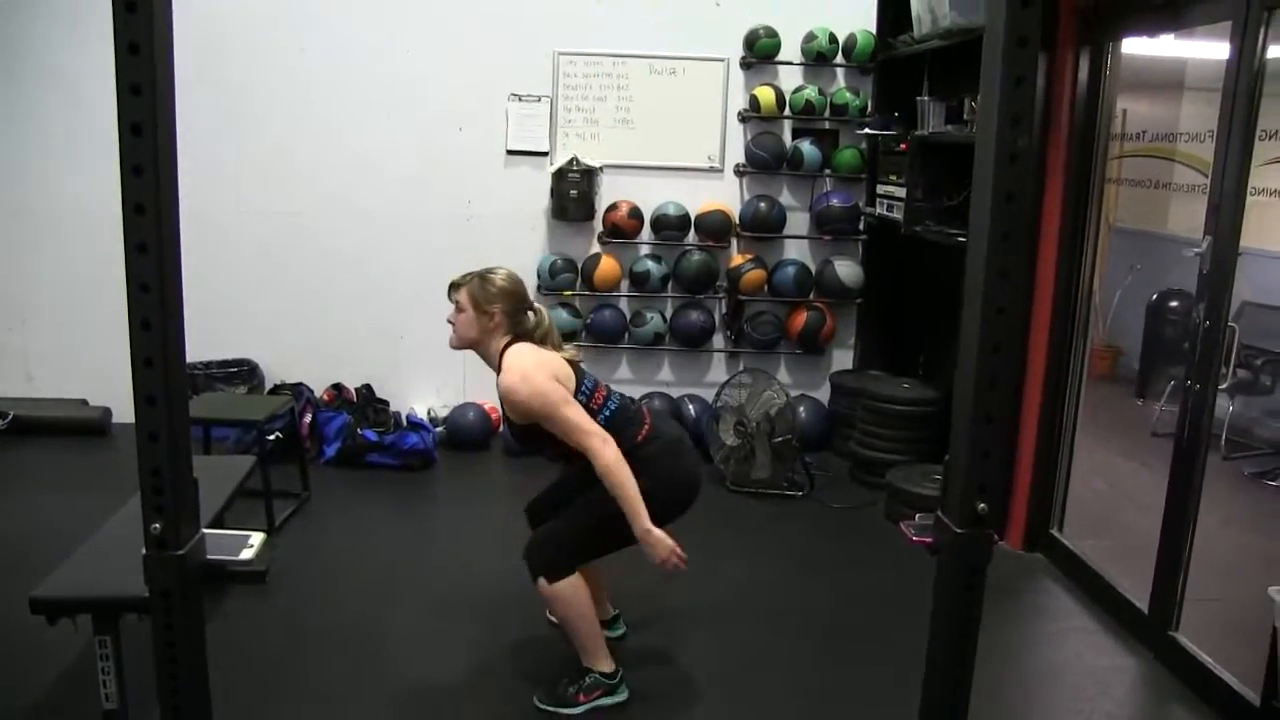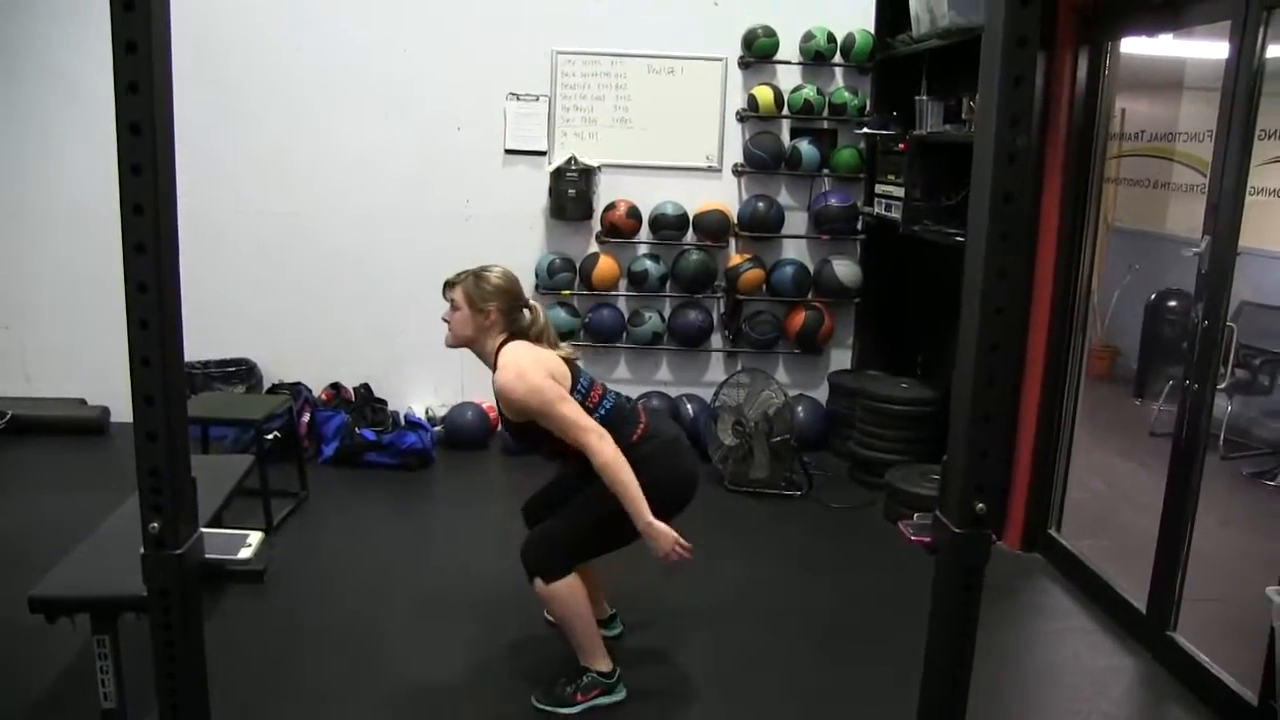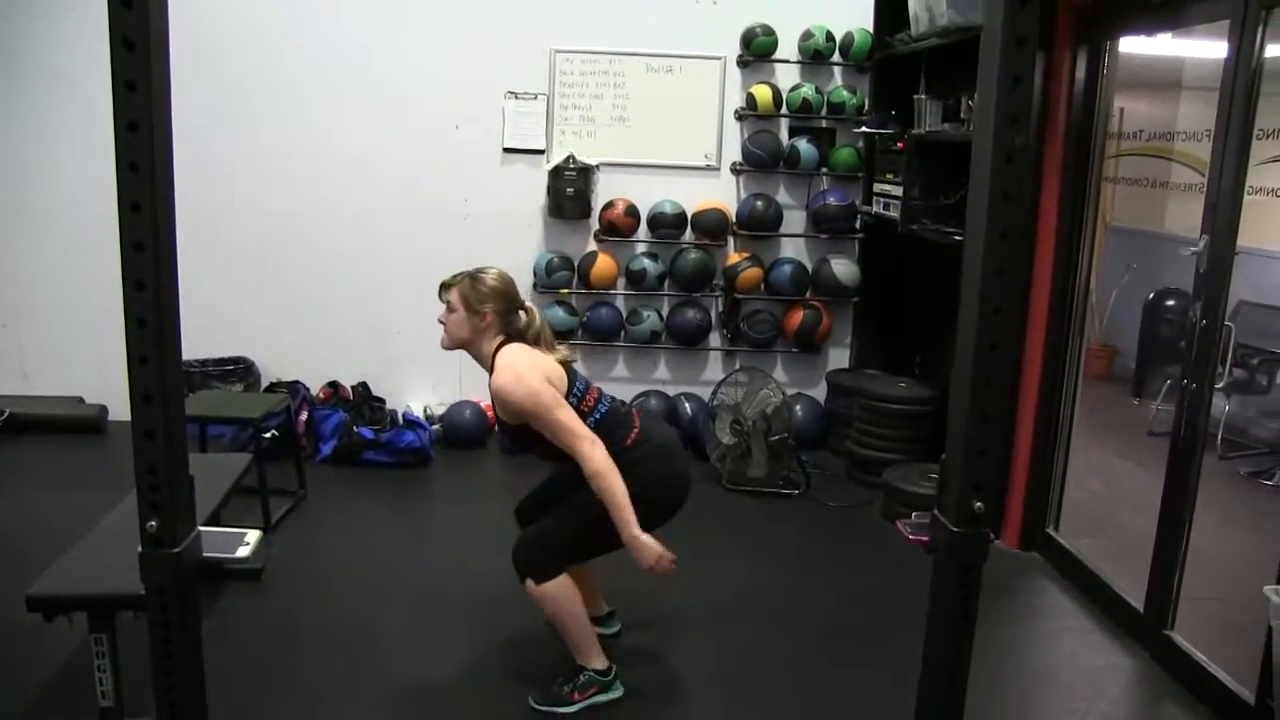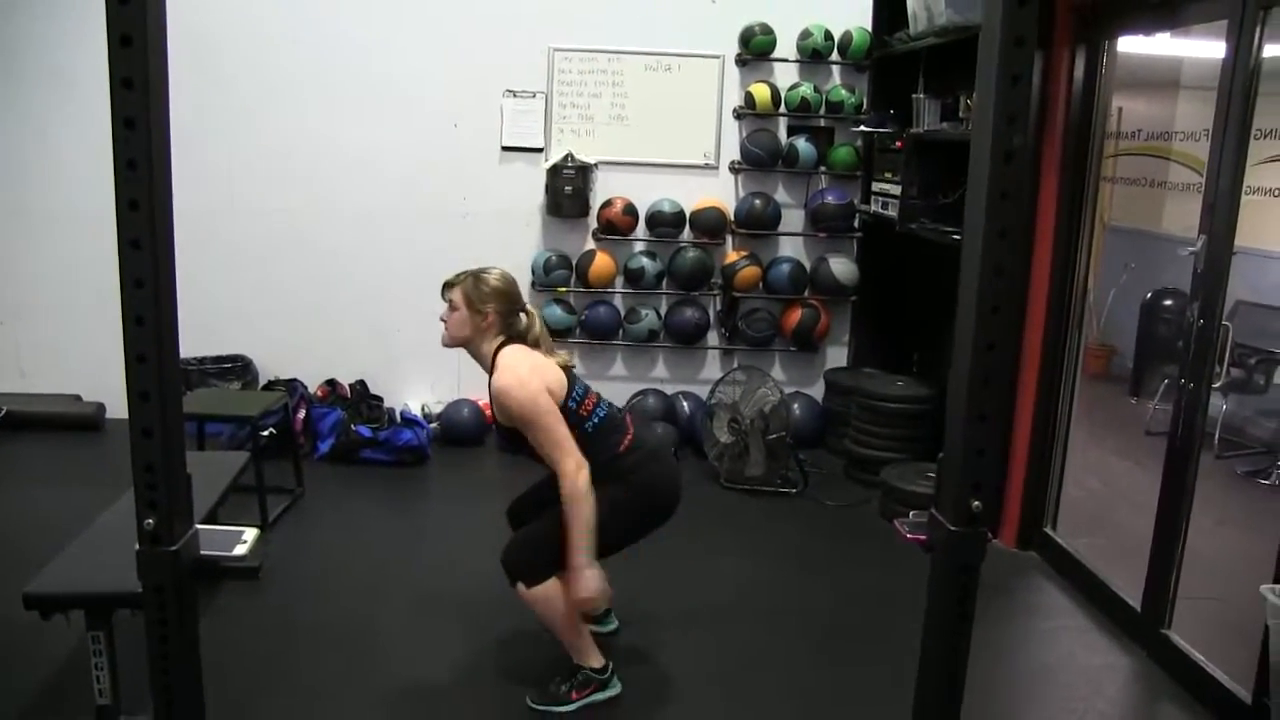
dt=0.1s
person 1, frame 1
left shoulder: (517, 379)
right shoulder: (522, 356)
left elbow: (599, 447)
left wrist: (645, 531)
left hip: (661, 468)
right hip: (646, 448)
left knee: (546, 553)
right knee: (544, 516)
left ankle: (602, 677)
right ankle: (602, 614)
person 1, frame 2
left shoulder: (512, 375)
right shoulder: (516, 354)
left elbow: (597, 442)
left wrist: (648, 524)
left hip: (659, 468)
right hip: (645, 445)
left knee: (544, 553)
right knee: (541, 516)
left ankle: (599, 677)
right ankle: (599, 614)
person 1, frame 3
left shoulder: (509, 379)
right shoulder: (513, 356)
left elbow: (589, 450)
left wrist: (633, 536)
left hip: (651, 471)
right hip: (638, 448)
left knee: (534, 554)
right knee: (534, 516)
left ankle: (596, 674)
right ankle: (596, 612)
person 1, frame 4
left shoulder: (514, 378)
right shoulder: (512, 359)
left elbow: (573, 469)
left wrist: (584, 565)
left hip: (641, 482)
right hip: (626, 461)
left knee: (524, 557)
right knee: (527, 518)
left ankle: (593, 672)
right ankle: (591, 610)
